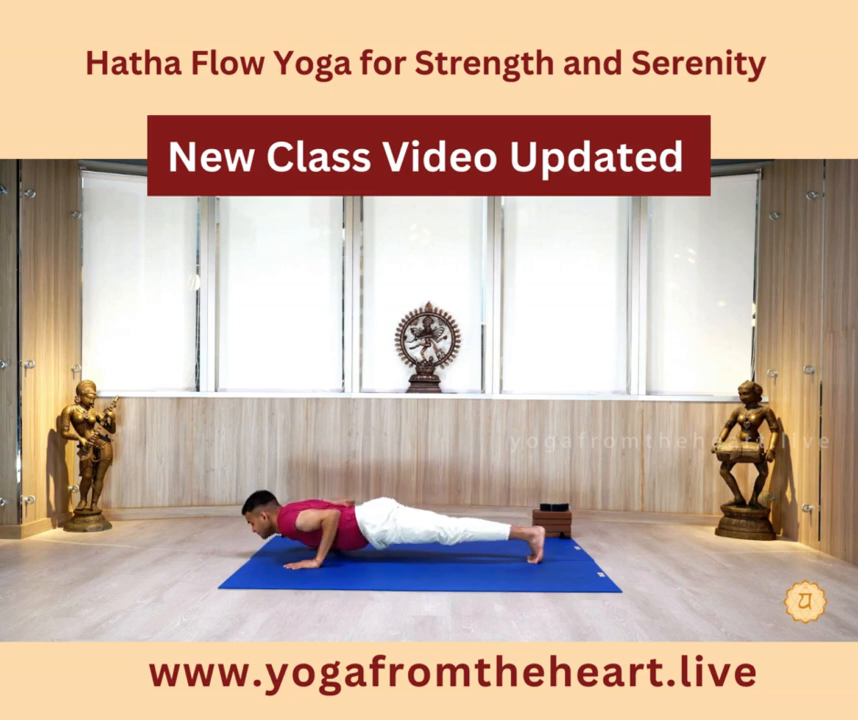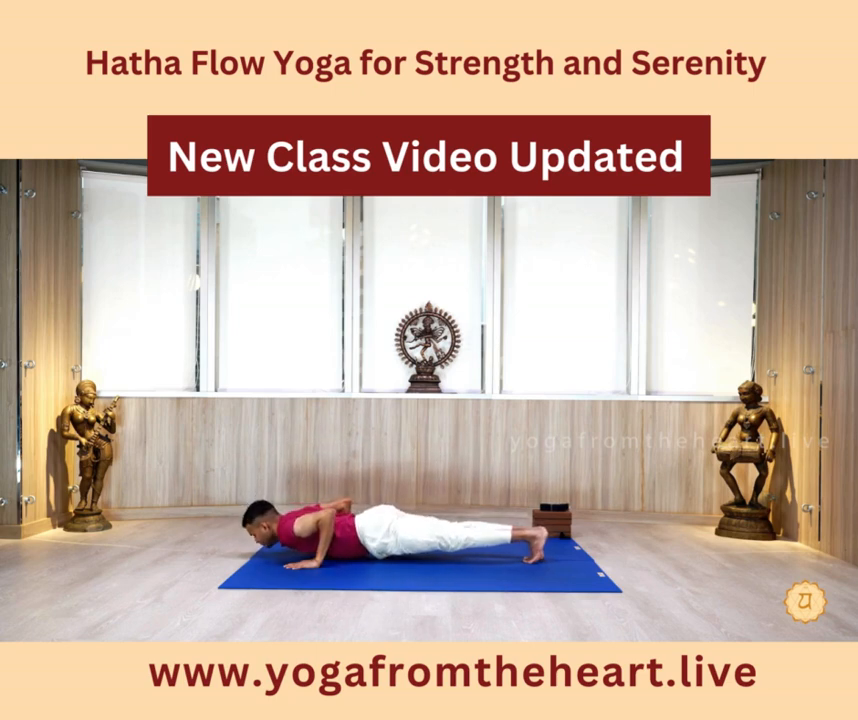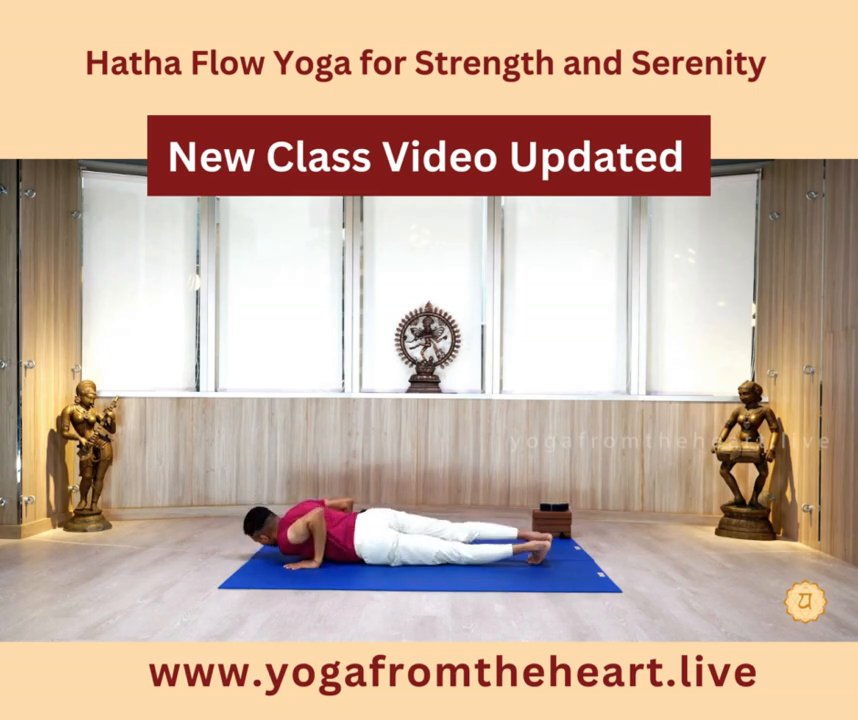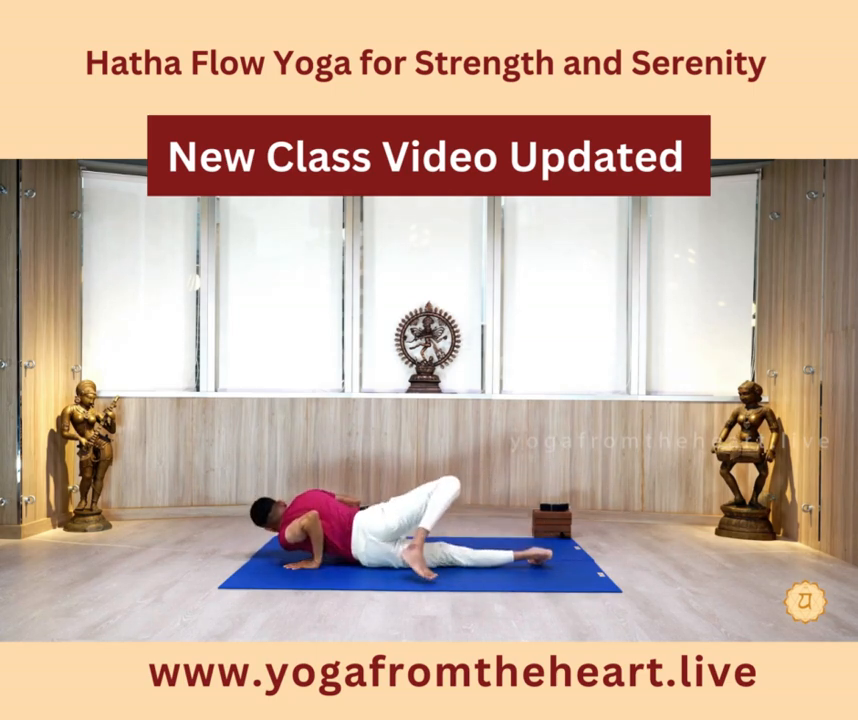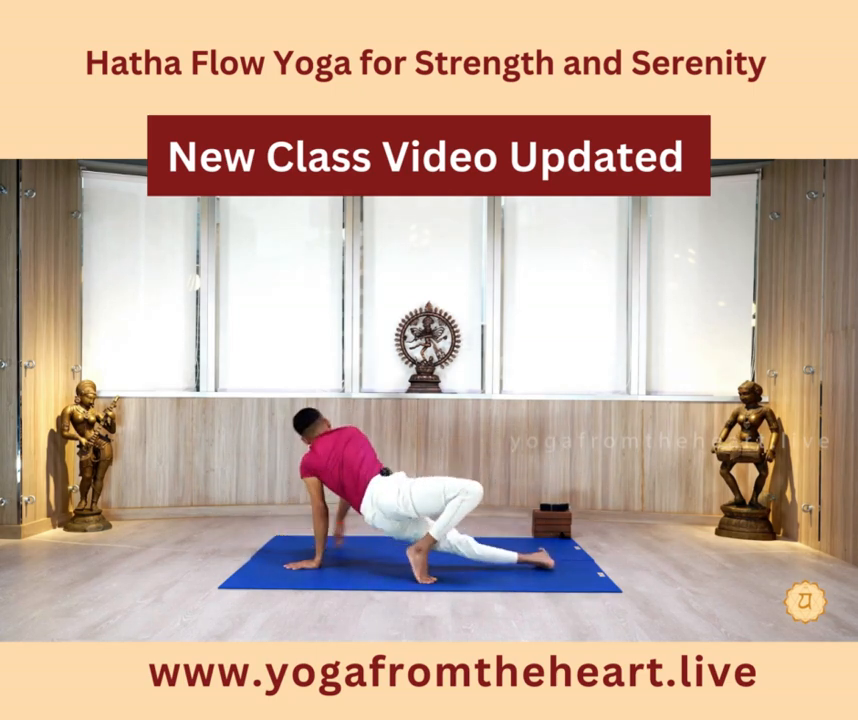
dt=1s
person 1, frame 1
left shoulder: (287, 521)
right shoulder: (295, 510)
left elbow: (332, 516)
left wrist: (318, 559)
right wrist: (335, 543)
left hip: (375, 523)
right hip: (376, 513)
left knee: (448, 532)
right knee: (452, 527)
left ankle: (529, 533)
right ankle: (527, 531)
person 1, frame 2
left shoulder: (288, 531)
right shoulder: (297, 517)
left elbow: (327, 515)
right elbow: (344, 502)
left wrist: (317, 559)
left hip: (376, 533)
right hip: (377, 518)
left knee: (452, 539)
right knee: (455, 530)
left ankle: (529, 535)
right ankle: (529, 530)
person 1, frame 3
left shoulder: (286, 541)
right shoulder: (299, 509)
left elbow: (317, 517)
right elbow: (347, 502)
left wrist: (317, 559)
left hip: (375, 546)
right hip: (377, 517)
left knee: (454, 552)
right knee: (459, 531)
left ankle: (529, 546)
right ankle: (532, 534)
person 1, frame 4
left shoulder: (287, 536)
right shoulder: (308, 496)
left elbow: (311, 519)
left wrist: (317, 559)
left hip: (368, 552)
right hip: (372, 522)
left knee: (452, 554)
person 1, frame 5
left shoulder: (308, 462)
right shoulder: (351, 432)
left elbow: (319, 509)
left wrist: (317, 558)
right wrist: (340, 517)
left hip: (375, 515)
right hip: (387, 491)
left knee: (457, 542)
right knee: (471, 490)
